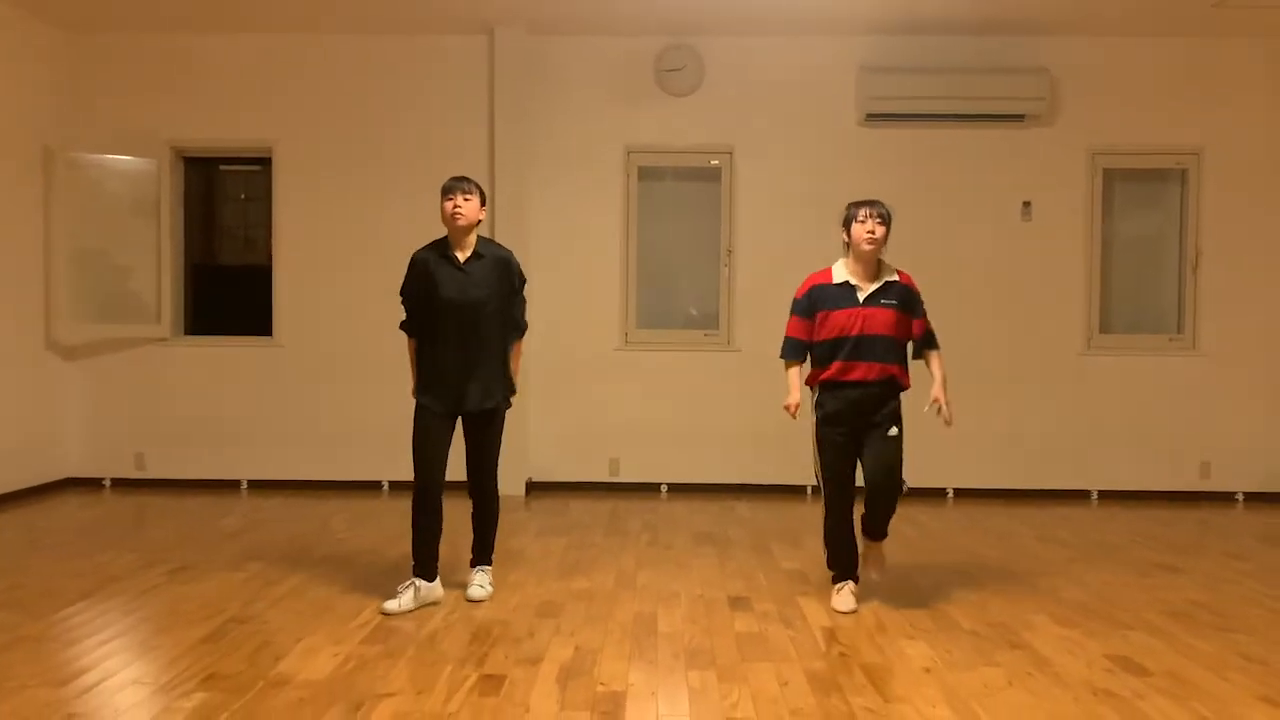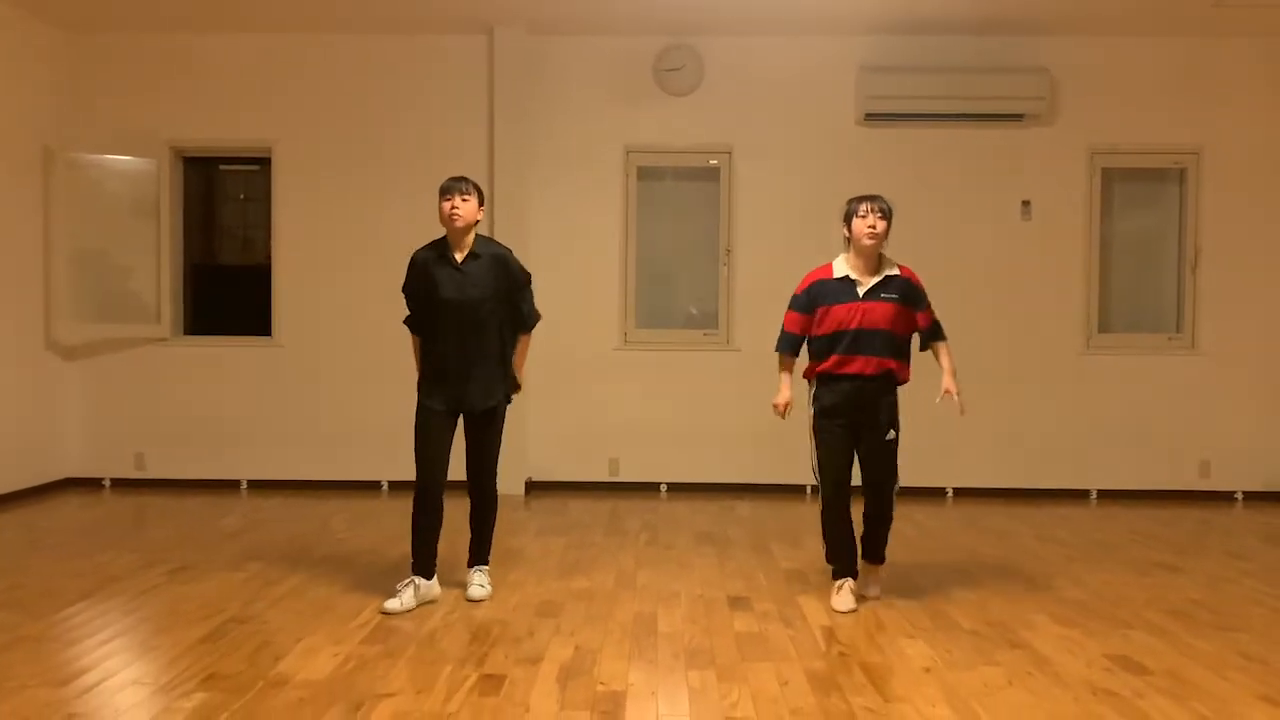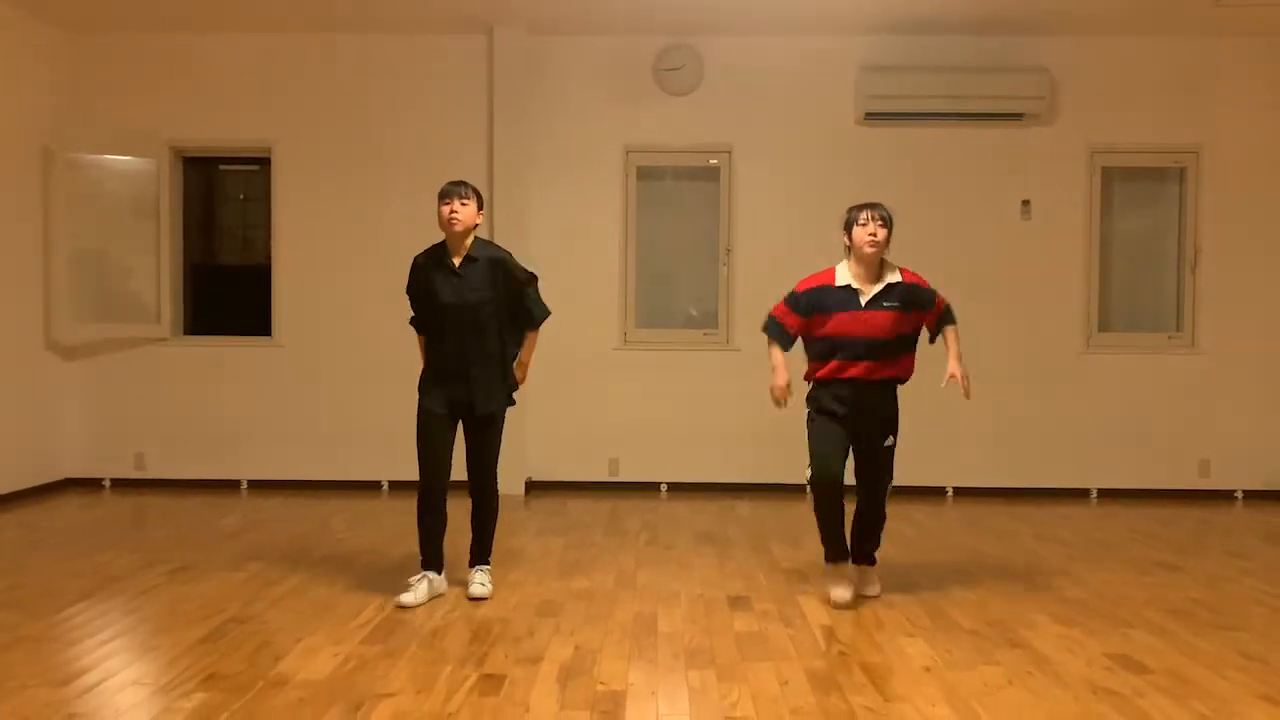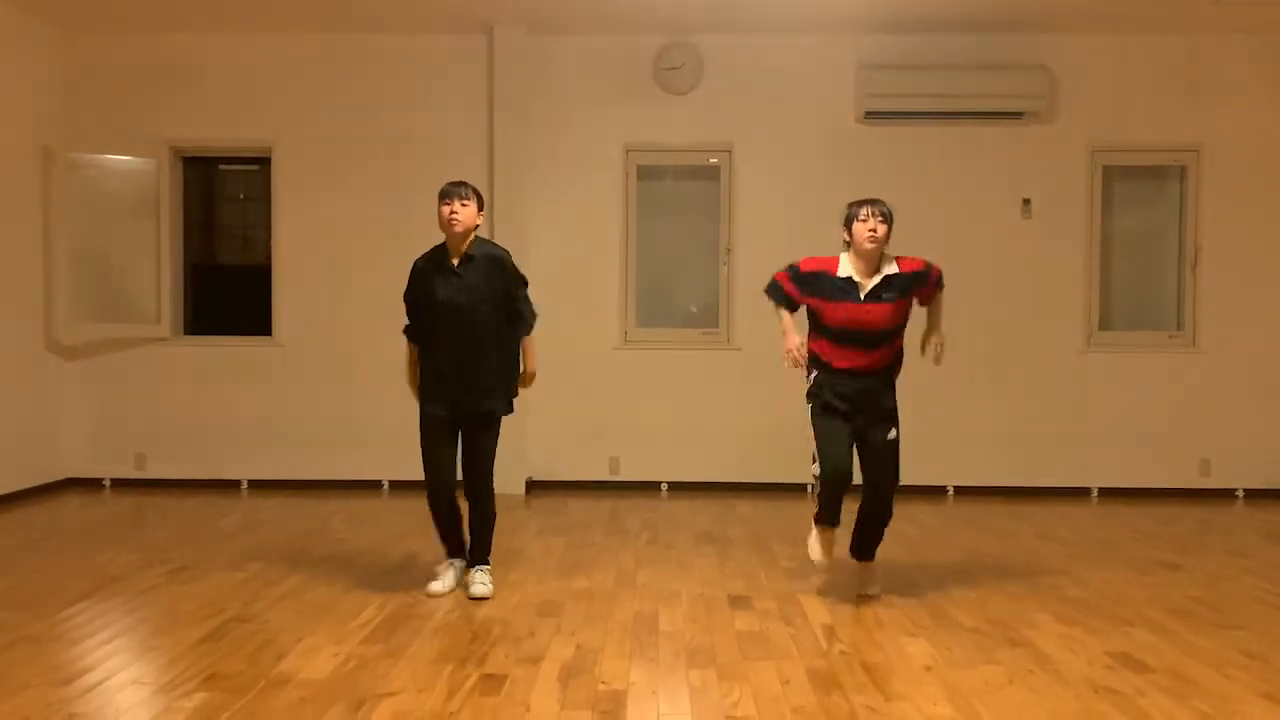
dt=0.1s
person 1, frame 1
left shoulder: (501, 261)
right shoulder: (424, 261)
left elbow: (515, 326)
right elbow: (414, 327)
left wrist: (510, 377)
right wrist: (416, 378)
left hip: (486, 388)
right hip: (435, 389)
left knee: (483, 482)
right knee: (426, 483)
left ankle: (481, 567)
right ankle: (424, 579)
person 1, frame 2
left shoulder: (499, 260)
right shoulder: (422, 262)
left elbow: (526, 318)
right elbow: (416, 324)
left wrist: (517, 367)
right wrist: (421, 372)
left hip: (486, 387)
right hip: (436, 388)
left knee: (481, 481)
right knee: (427, 482)
left ankle: (479, 567)
right ankle: (421, 579)
person 1, frame 3
left shoulder: (498, 262)
right shoulder: (424, 265)
left elbow: (533, 315)
left wrist: (520, 365)
right wrist: (428, 369)
left hip: (488, 388)
right hip: (437, 389)
left knee: (482, 481)
right knee: (431, 481)
left ankle: (480, 566)
right ankle: (431, 572)
person 1, frame 4
left shoulder: (497, 262)
right shoulder: (425, 268)
left elbow: (524, 320)
right elbow: (417, 329)
left wrist: (527, 367)
right wrist: (415, 378)
left hip: (486, 391)
right hip: (441, 392)
left knee: (476, 480)
right knee: (437, 483)
left ankle: (480, 564)
right ankle: (455, 557)
person 2, frame 1
left shoulder: (902, 288)
right shoulder: (816, 288)
left elbow: (925, 342)
right elbow: (795, 348)
left wrist: (939, 383)
right wrist: (794, 389)
left hip: (883, 402)
right hip: (834, 402)
left knee: (886, 481)
right knee: (837, 496)
left ankle: (874, 537)
right ankle: (843, 578)
person 2, frame 2
left shoulder: (904, 282)
right shoulder: (817, 283)
left elbow: (933, 330)
right elbow: (789, 339)
left wrist: (948, 373)
right wrist: (784, 384)
left hip: (880, 396)
right hip: (832, 397)
left knee: (881, 488)
right knee: (834, 490)
left ankle: (873, 563)
right ankle: (843, 576)
person 2, frame 3
left shoulder: (907, 287)
right shoulder: (817, 288)
left elbow: (944, 316)
right elbow: (778, 326)
left wrist: (954, 359)
right wrist: (779, 369)
left hip: (880, 399)
right hip: (830, 399)
left knee: (874, 490)
right knee: (826, 477)
left ankle: (865, 563)
right ankle: (838, 563)
person 2, frame 4
left shoulder: (905, 274)
right shoulder: (818, 273)
left elbow: (935, 281)
right elbow: (778, 287)
left wrist: (934, 329)
right wrist: (790, 333)
left hip: (878, 394)
right hip: (831, 390)
left knee: (882, 487)
right knee: (833, 468)
left ankle: (865, 557)
right ankle: (825, 522)
